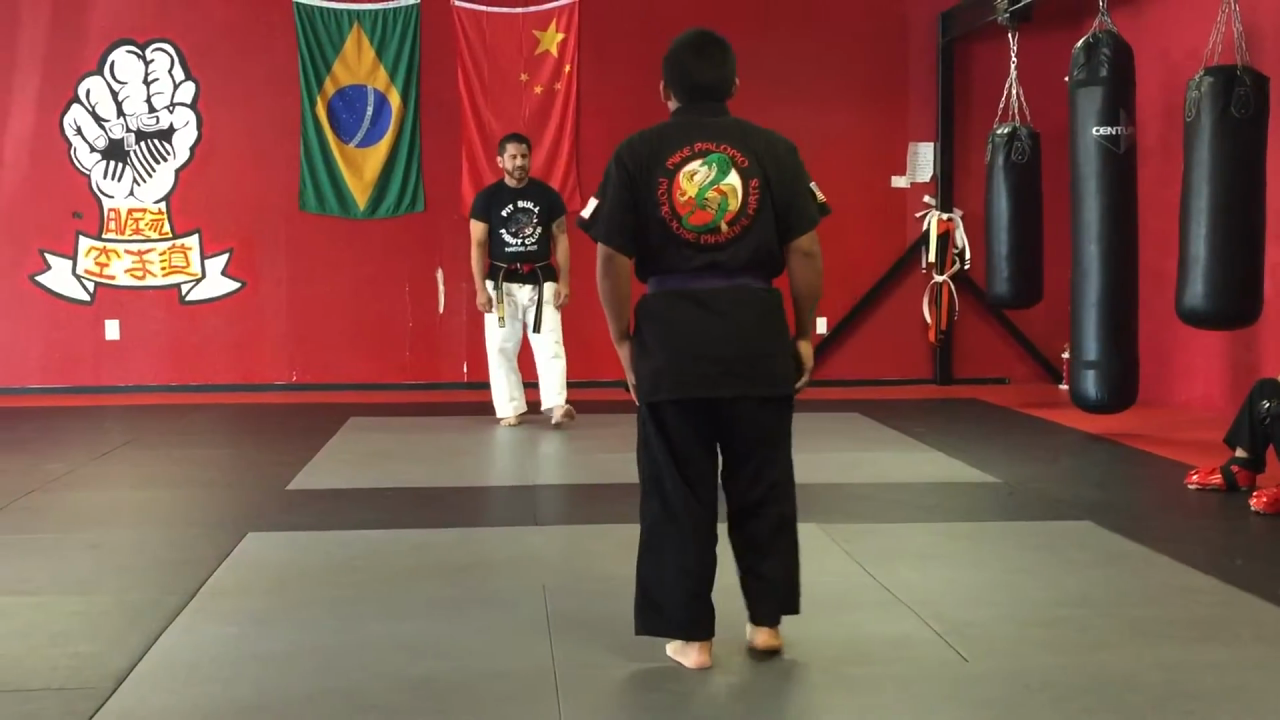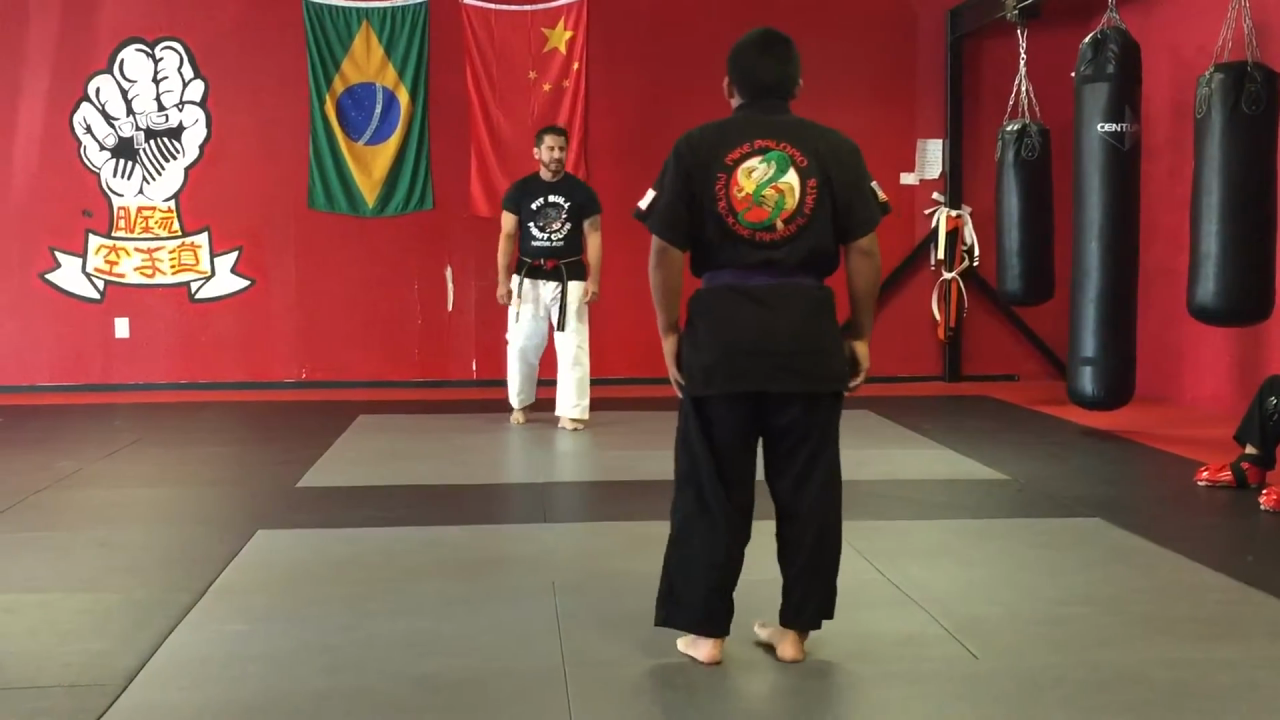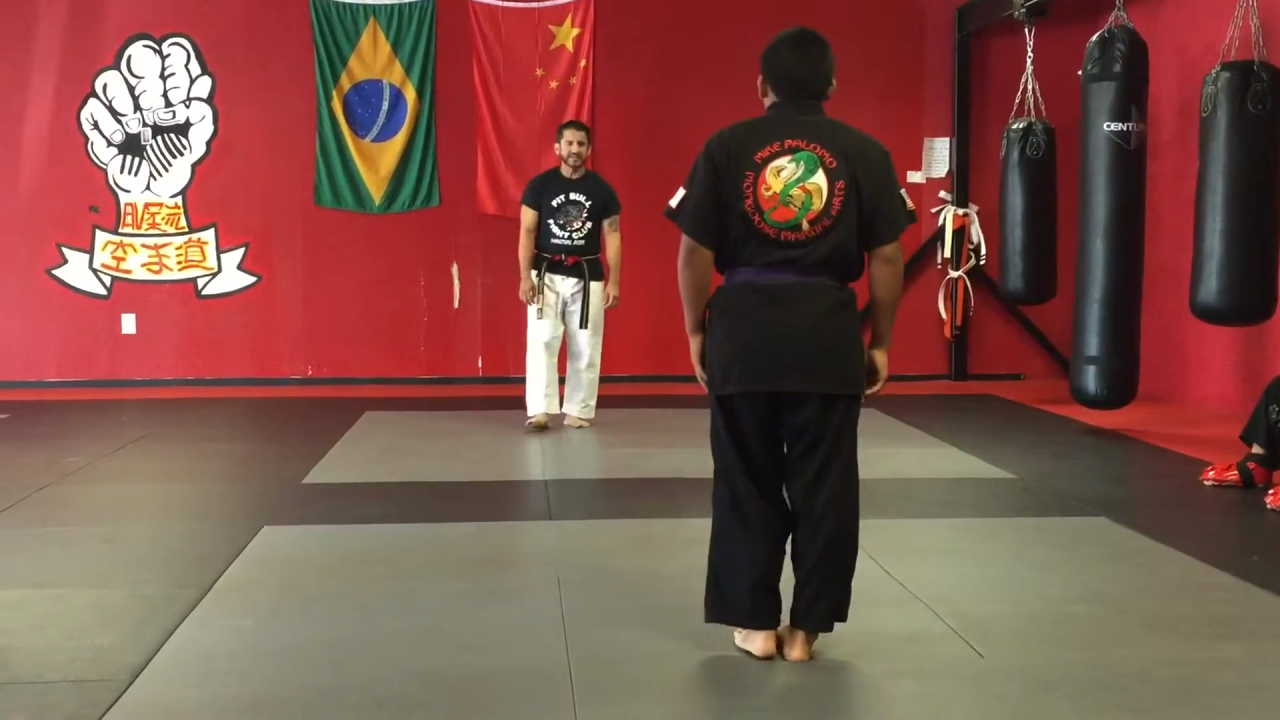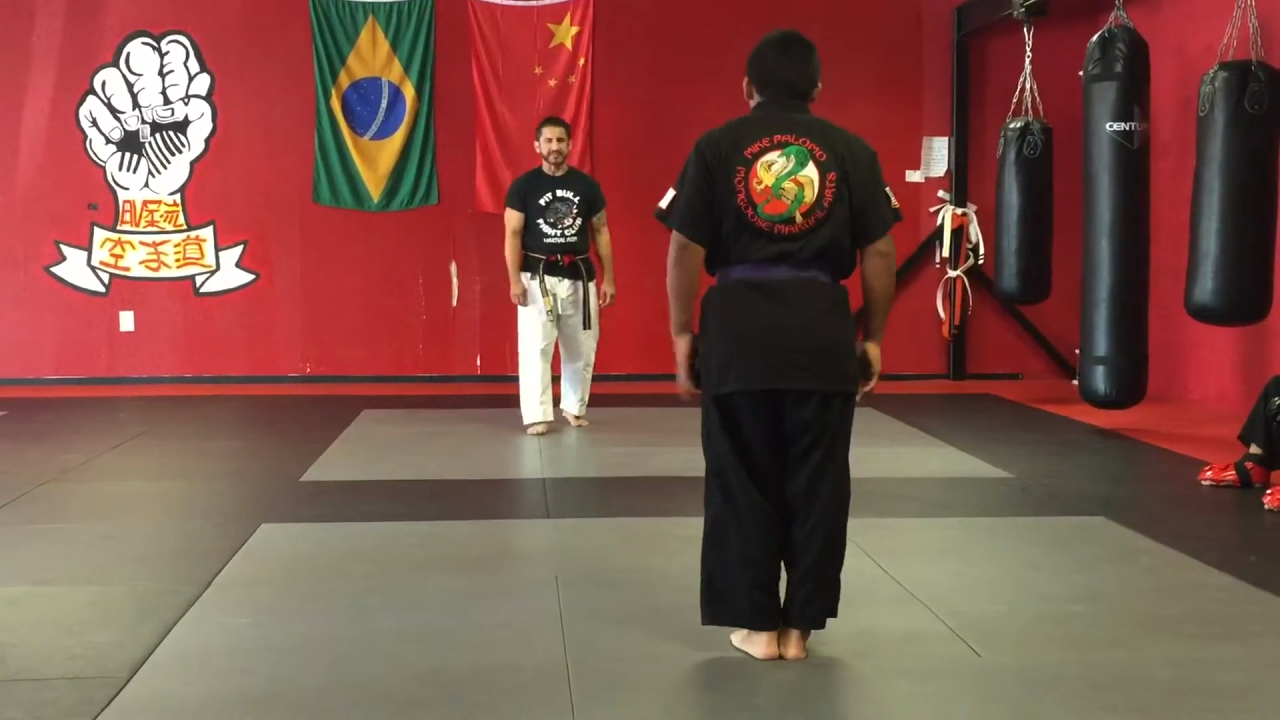
dt=0.5s
person 1, frame 1
left shoulder: (637, 153)
right shoulder: (773, 149)
left elbow: (611, 259)
right elbow: (805, 251)
left wrist: (624, 340)
right wrist: (805, 334)
left hip: (671, 335)
right hip: (757, 331)
left knee: (677, 492)
right knee: (763, 485)
left ankle: (690, 634)
right ankle: (766, 620)
person 1, frame 2
left shoulder: (696, 147)
right shoulder: (835, 149)
left elbow: (665, 252)
right elbow: (863, 251)
left wrist: (670, 332)
right wrist: (860, 334)
left hip: (720, 331)
right hip: (807, 332)
left knee: (711, 487)
right knee: (808, 487)
left ankle: (704, 628)
right ankle: (794, 627)
person 1, frame 3
left shoulder: (727, 146)
right shoulder: (864, 152)
left elbow: (694, 251)
right elbow: (887, 258)
left wrist: (696, 330)
right wrist: (880, 342)
left hip: (743, 330)
right hip: (828, 334)
left knee: (746, 484)
right knee: (825, 487)
left ankle: (755, 623)
right ankle: (805, 627)
person 1, frame 4
left shoulder: (716, 146)
right shoulder: (852, 150)
left elbow: (684, 249)
right elbow: (879, 252)
left wrist: (682, 332)
right wrist: (873, 336)
left hip: (737, 330)
right hip: (821, 332)
left knee: (740, 484)
right knee: (818, 485)
left ankle: (756, 623)
right ankle: (799, 626)
person 2, frame 1
left shoulder: (547, 195)
right shoulder: (487, 198)
left elbow: (561, 238)
right elbow: (478, 245)
left wrist: (563, 280)
right wrist: (481, 288)
left hip: (541, 280)
right hip: (501, 283)
left knee: (549, 345)
right knee: (501, 348)
left ankle: (556, 406)
right ankle: (509, 409)
person 2, frame 2
left shoulder: (582, 191)
right shoulder: (519, 190)
left elbow: (593, 236)
right elbow: (508, 235)
left wrist: (594, 279)
right wrist: (502, 280)
left hip: (570, 277)
right hip: (528, 277)
left knee: (572, 346)
right knee: (522, 345)
left ankle: (570, 413)
right ankle: (520, 404)
person 2, frame 3
left shoulder: (602, 189)
right shoulder: (540, 185)
left elbow: (612, 237)
right elbow: (527, 231)
left wrist: (613, 281)
right wrist: (525, 276)
left hip: (587, 276)
right hip: (547, 273)
left knee: (586, 348)
right knee: (541, 341)
left ankle: (578, 410)
right ankle: (541, 410)
person 2, frame 4
left shoulder: (587, 185)
right shoulder: (523, 185)
left elbow: (601, 232)
right elbow: (512, 234)
left wrist: (608, 278)
right wrist: (515, 280)
left hip: (579, 275)
right hip: (537, 275)
left knee: (581, 349)
right knee: (535, 346)
left ankle: (574, 408)
right ankle: (537, 416)
